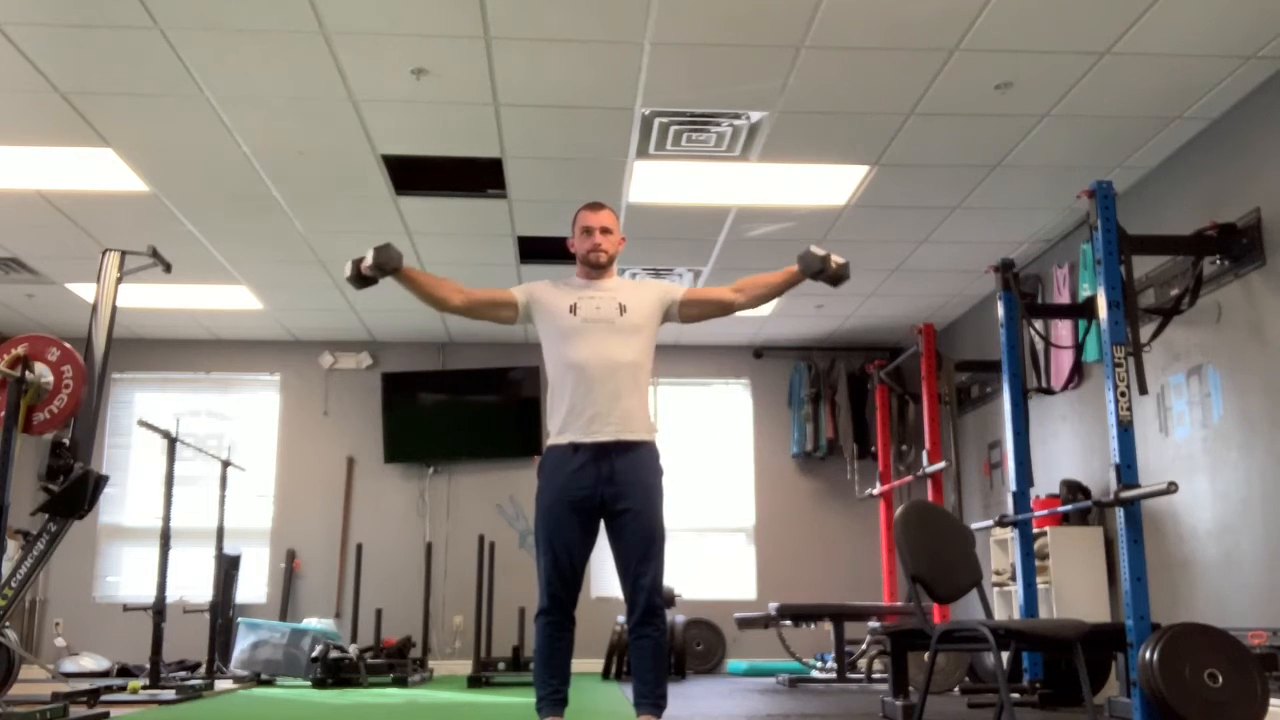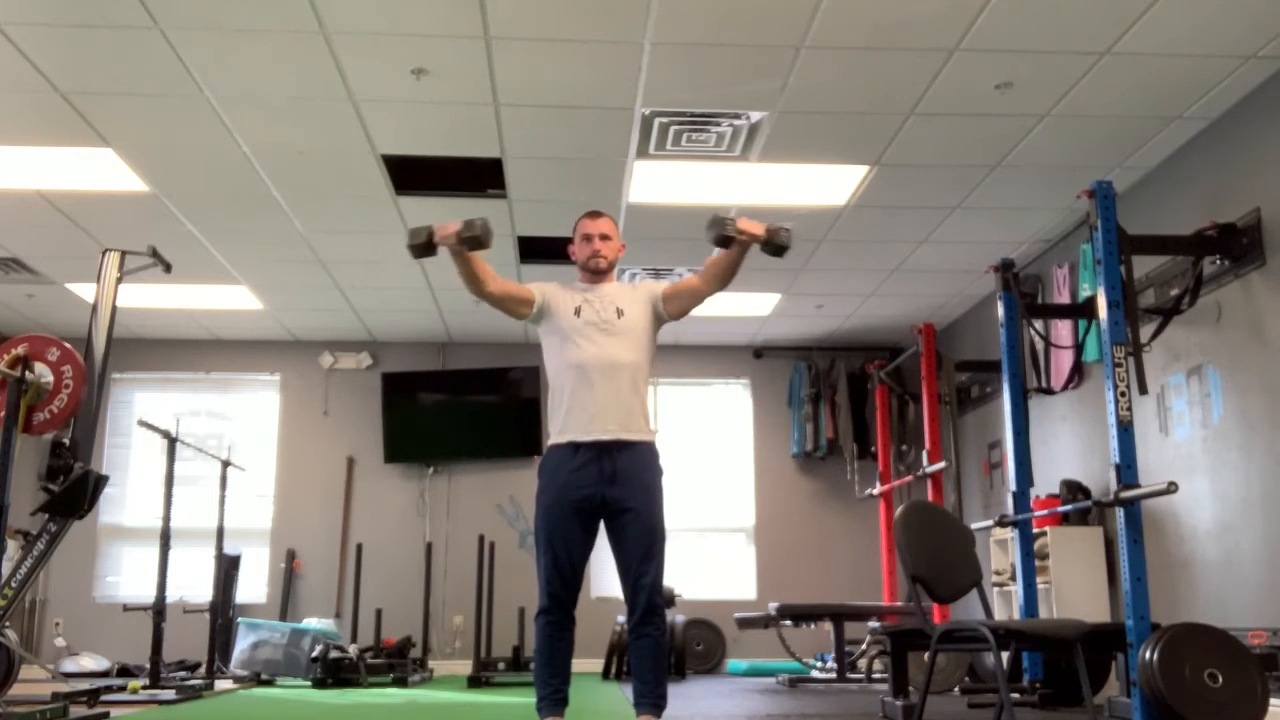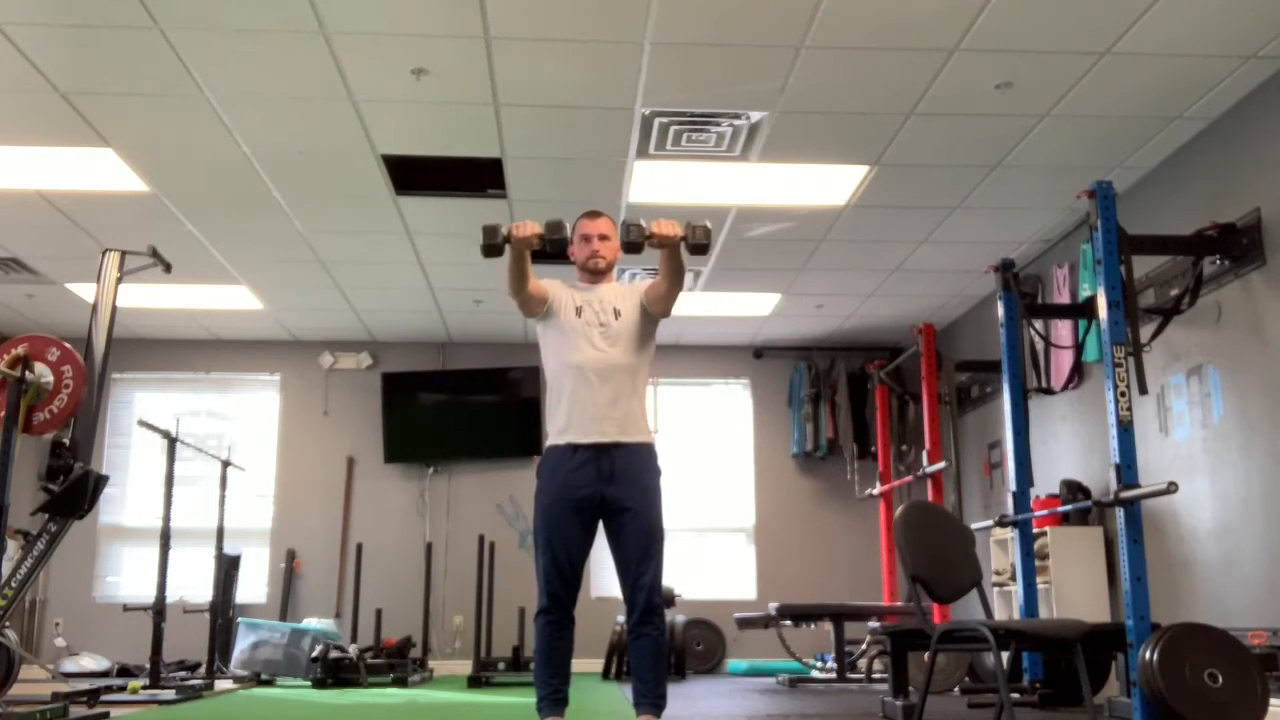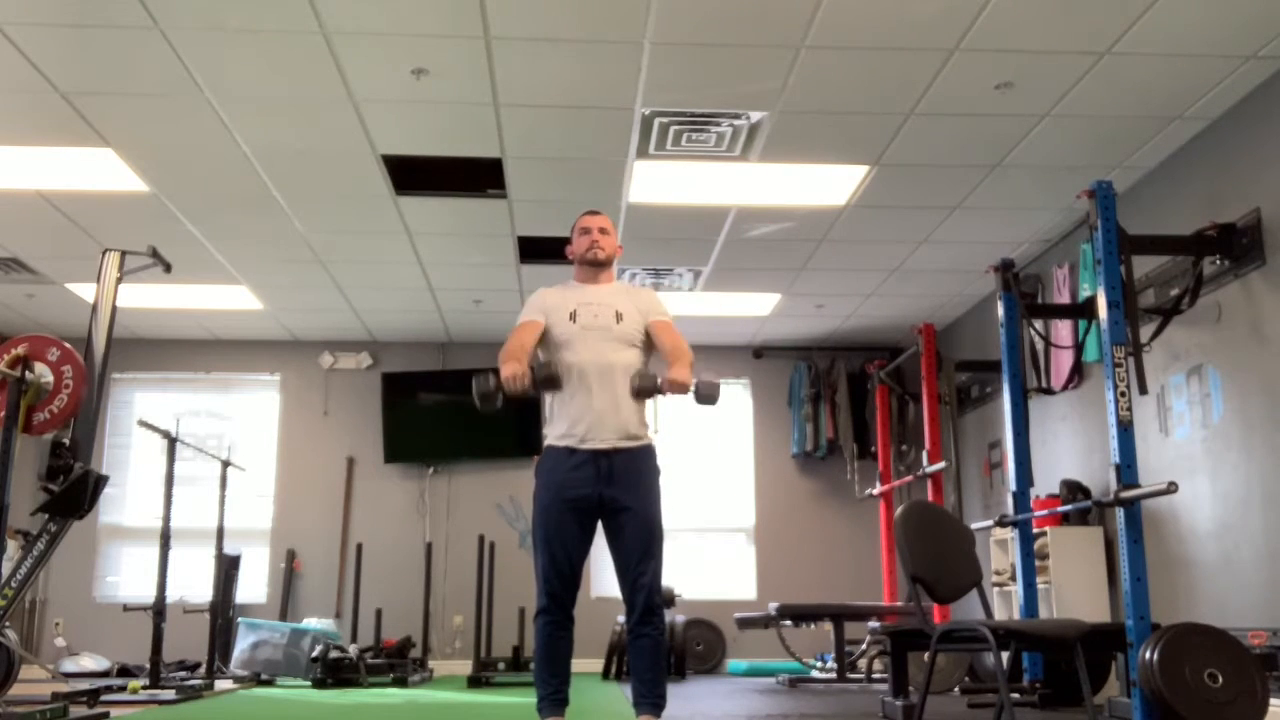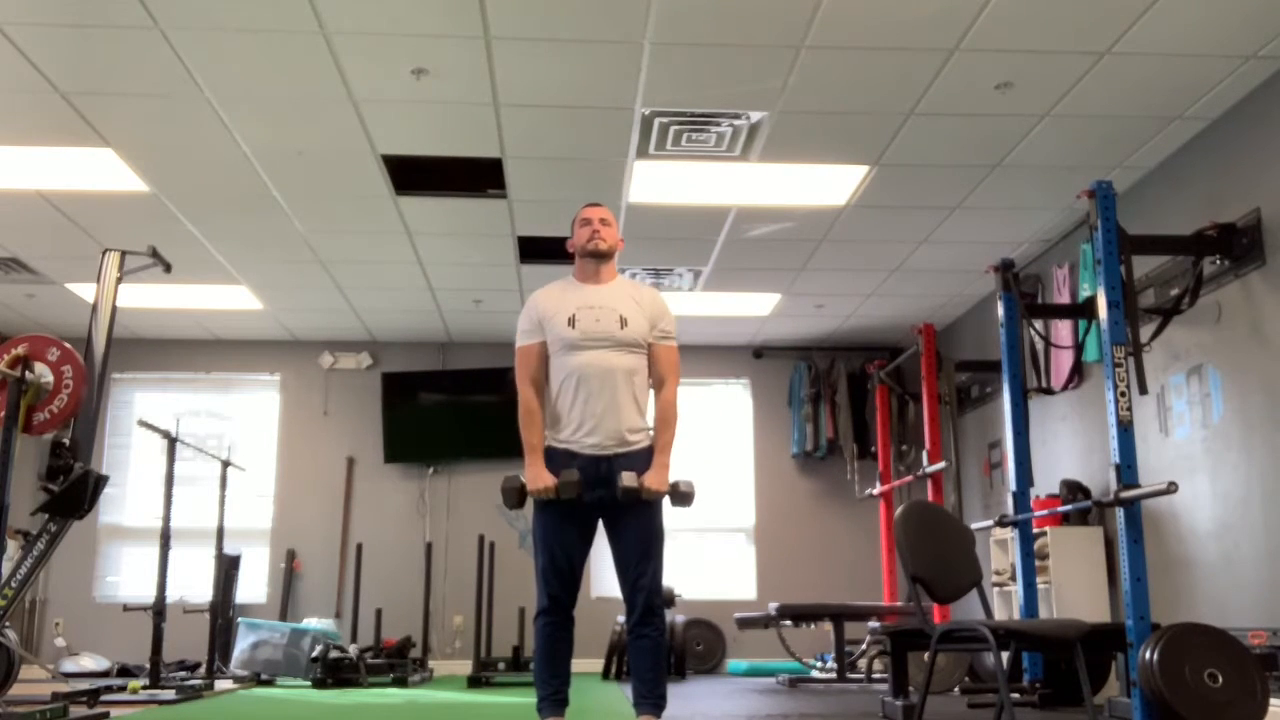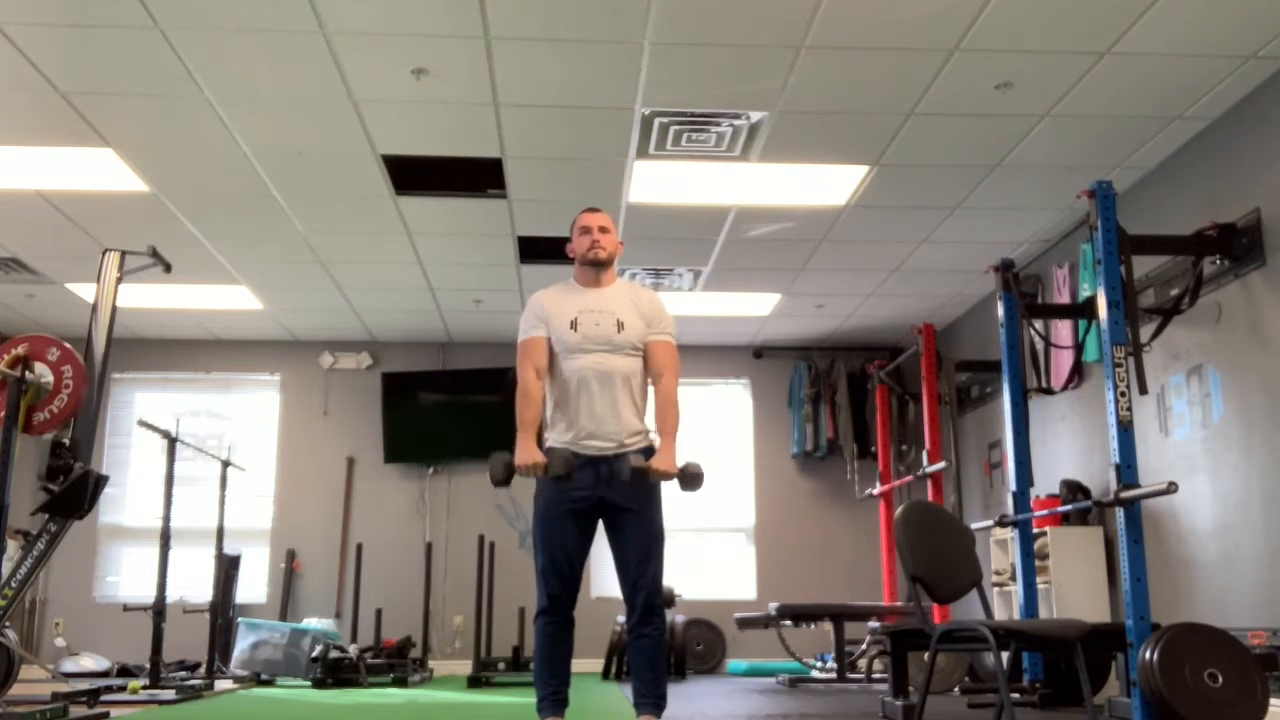
dt=0.4s
person 1, frame 1
left shoulder: (651, 295)
right shoulder: (544, 296)
left elbow: (736, 296)
right elbow: (458, 299)
left wrist: (797, 271)
right wrist: (397, 269)
left hip: (634, 459)
right hip: (567, 460)
left knee: (645, 597)
right knee: (556, 598)
person 1, frame 2
left shoulder: (646, 297)
right shoulder: (549, 299)
left elbow: (707, 283)
right elbow: (488, 288)
left wrist: (738, 246)
right wrist: (458, 249)
left hip: (633, 458)
right hip: (567, 460)
left knee: (645, 597)
right knee: (556, 598)
person 1, frame 3
left shoulder: (639, 296)
right shoulder: (553, 296)
left elbow: (670, 288)
right elbow: (520, 289)
left wrist: (670, 250)
right wrist: (521, 250)
left hip: (632, 457)
right hip: (566, 459)
left knee: (645, 595)
right knee: (556, 597)
person 1, frame 4
left shoulder: (642, 299)
right shoulder: (547, 300)
left elbow: (674, 347)
right elbow: (518, 346)
left wrist: (679, 370)
right wrist: (512, 367)
left hip: (631, 459)
right hip: (564, 459)
left knee: (644, 596)
right knee: (555, 597)
person 1, frame 5
left shoulder: (648, 301)
right shoulder: (543, 303)
left elbow: (665, 387)
right elbow: (529, 389)
left wrist: (660, 463)
right wrist: (534, 462)
left hip: (632, 463)
right hip: (564, 464)
left knee: (645, 599)
right knee: (555, 599)
person 1, frame 6
left shoulder: (645, 303)
right shoulder: (545, 303)
left elbow: (665, 375)
right elbow: (530, 374)
left wrist: (666, 442)
right wrist: (525, 441)
left hip: (632, 465)
right hip: (565, 465)
left knee: (645, 597)
right knee: (555, 599)
